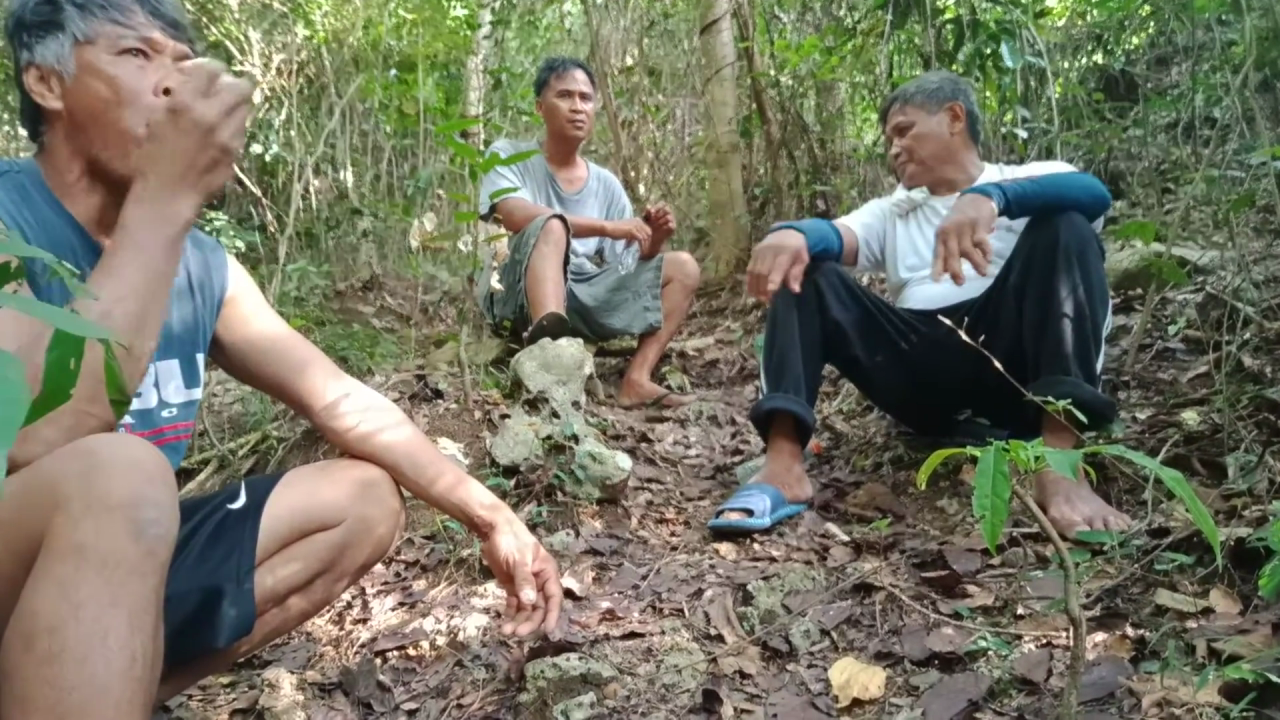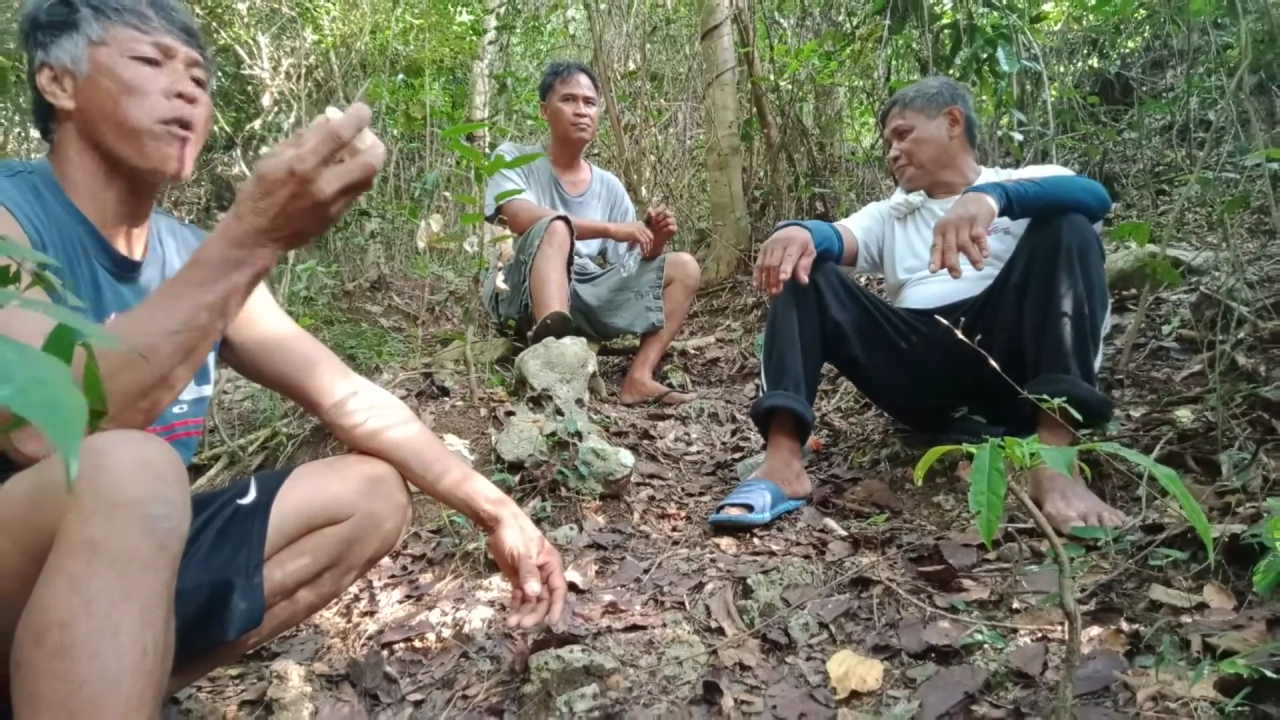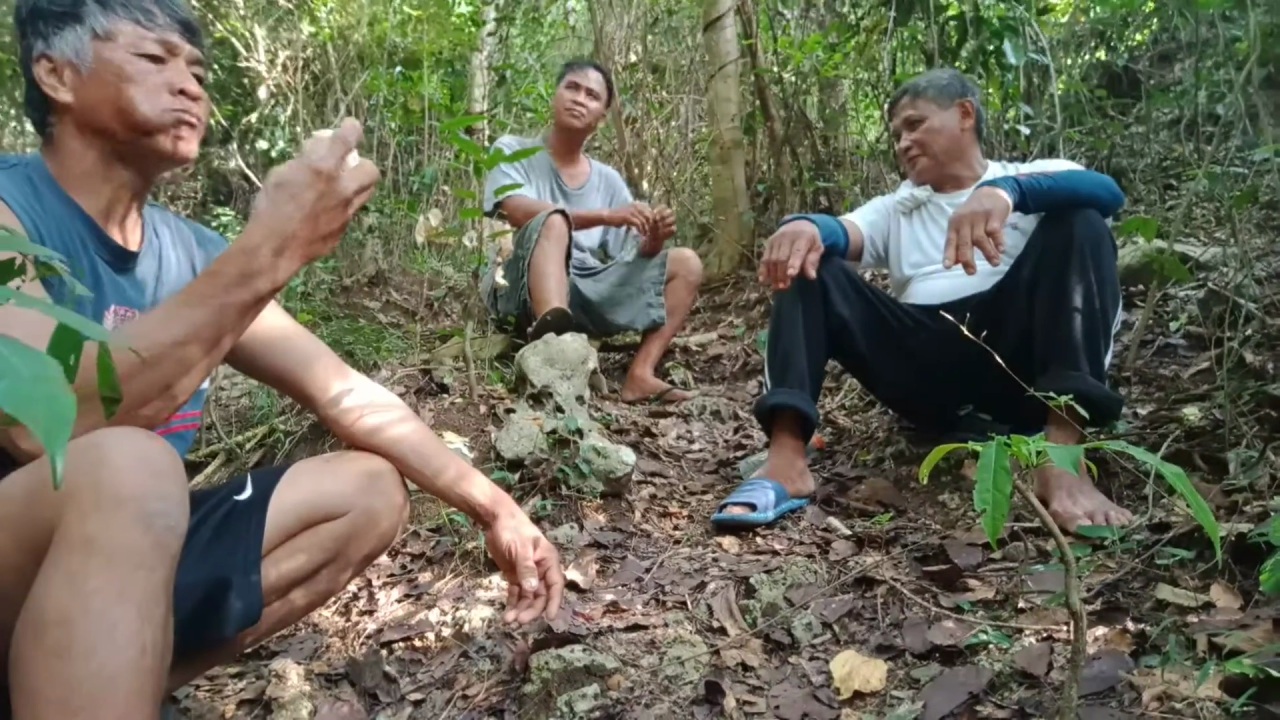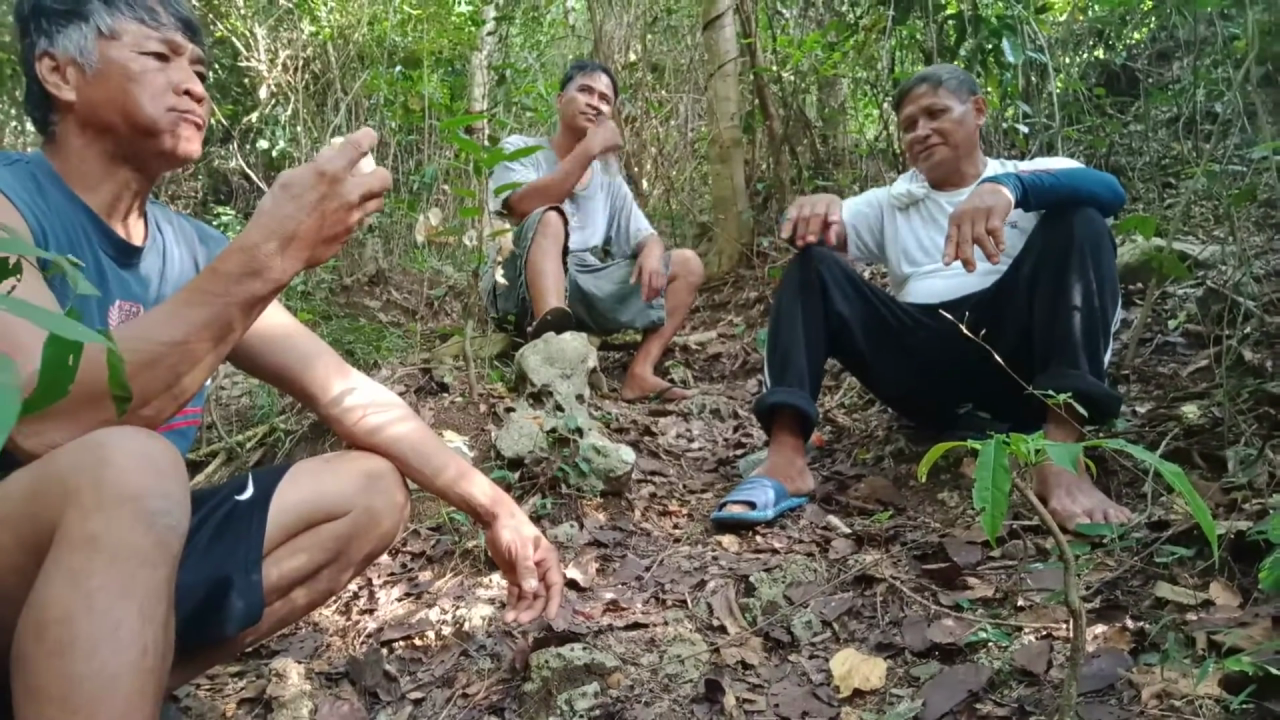
dt=0.5s
person 1, frame 1
left shoulder: (202, 266)
left elbow: (340, 400)
left wrist: (487, 515)
right wrist: (167, 196)
left hip: (118, 565)
left knee: (364, 501)
right knee: (114, 474)
person 1, frame 2
left shoulder: (197, 258)
left elbow: (349, 397)
left wrist: (494, 509)
right wrist: (252, 240)
left hip: (133, 553)
left knee: (372, 494)
right knee: (129, 467)
person 1, frame 3
left shoulder: (193, 252)
left elbow: (344, 391)
left wrist: (490, 504)
right wrist: (266, 253)
left hip: (128, 553)
left knee: (370, 489)
right knee: (127, 465)
person 1, frame 4
left shoulder: (198, 250)
left elbow: (346, 391)
left wrist: (491, 505)
right wrist: (270, 253)
left hip: (130, 551)
left knee: (371, 490)
right knee: (128, 465)
person 2, frame 1
left shoulder: (1029, 181)
right shoulder: (892, 212)
left elbow: (1092, 193)
right elbow: (833, 237)
left wrist: (987, 197)
right wrist: (792, 234)
left hip: (1011, 358)
right hip: (924, 375)
left knee: (1061, 225)
right knee: (802, 272)
left ankle: (1059, 465)
right ankle: (783, 464)
person 2, frame 2
left shoulder: (1025, 184)
right shoulder: (889, 215)
left elbow: (1093, 197)
right elbow: (836, 240)
left wrist: (989, 197)
right wrist: (796, 232)
left hip: (1008, 358)
right hip: (921, 373)
left knee: (1064, 227)
right knee: (803, 269)
left ankle: (1054, 460)
right ankle: (783, 460)
person 2, frame 3
left shoulder: (1035, 178)
right shoulder: (896, 208)
left elbow: (1105, 192)
right elbow: (844, 234)
left wrist: (1003, 191)
right wrist: (805, 226)
left hip: (1017, 354)
right hip: (926, 371)
left knee: (1077, 220)
right knee: (808, 263)
left ankle: (1061, 458)
right ankle: (786, 458)
person 2, frame 4
left shoulder: (1034, 178)
right shoulder: (890, 203)
left elbow: (1108, 191)
right elbow: (831, 228)
left wrist: (1007, 187)
right wrist: (814, 209)
left hip: (1014, 351)
right hip: (926, 368)
left knee: (1077, 221)
right knee: (811, 263)
right ankle: (786, 457)
person 3, frame 1
left shoulder: (607, 184)
right shoulder: (508, 155)
left elbow: (630, 267)
right elbow: (516, 216)
left wrist: (652, 242)
right wrist: (606, 227)
left hip: (584, 295)
right hip: (516, 295)
left knee: (682, 267)
right knee: (552, 225)
left ankle: (636, 380)
right ankle: (547, 342)
person 3, frame 2
left shoulder: (610, 187)
right shoulder: (513, 158)
left elbow: (631, 264)
right elbow: (520, 218)
left wrist: (653, 242)
right wrist: (609, 229)
left hip: (587, 296)
right hip: (521, 294)
left knee: (684, 268)
right knee: (556, 227)
left ankle: (639, 378)
right ankle: (551, 340)
person 3, frame 3
left shoulder: (609, 180)
right shoulder: (514, 150)
left elbow: (635, 253)
right elbow: (518, 212)
left wrist: (654, 237)
right wrist: (607, 215)
left hip: (588, 290)
right hip: (520, 290)
left knee: (685, 263)
right knee: (554, 220)
left ankle: (640, 374)
right ankle: (551, 338)
person 3, frame 4
left shoulder: (612, 180)
right shoulder: (519, 149)
left elbow: (644, 238)
right elbow: (529, 205)
left wrist: (652, 254)
right wrist: (589, 149)
left hip: (587, 290)
right hip: (520, 288)
left knee: (687, 264)
right knee: (550, 217)
left ankle: (640, 373)
right ankle: (549, 337)
